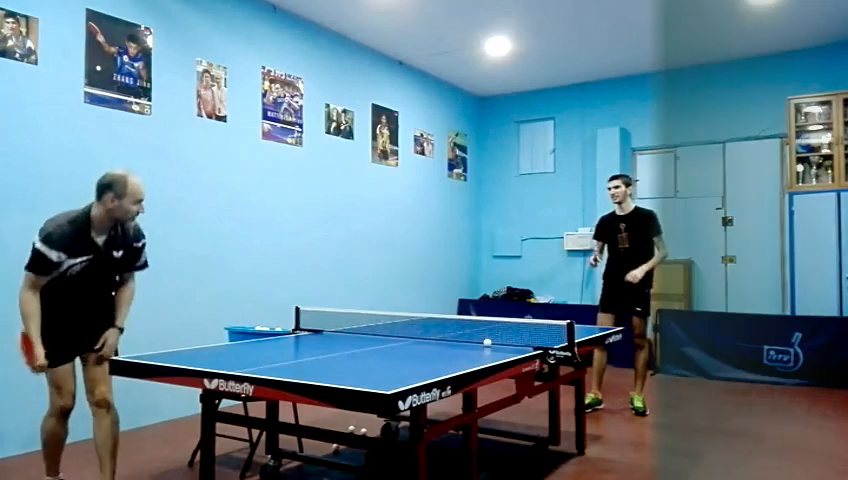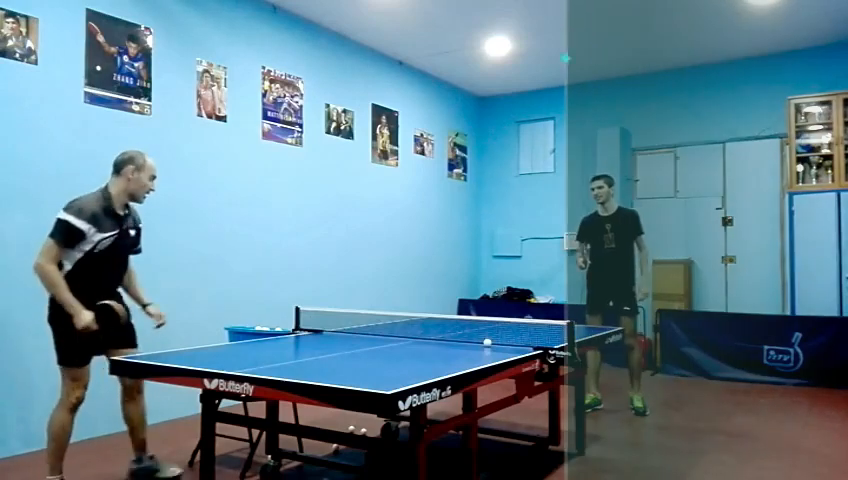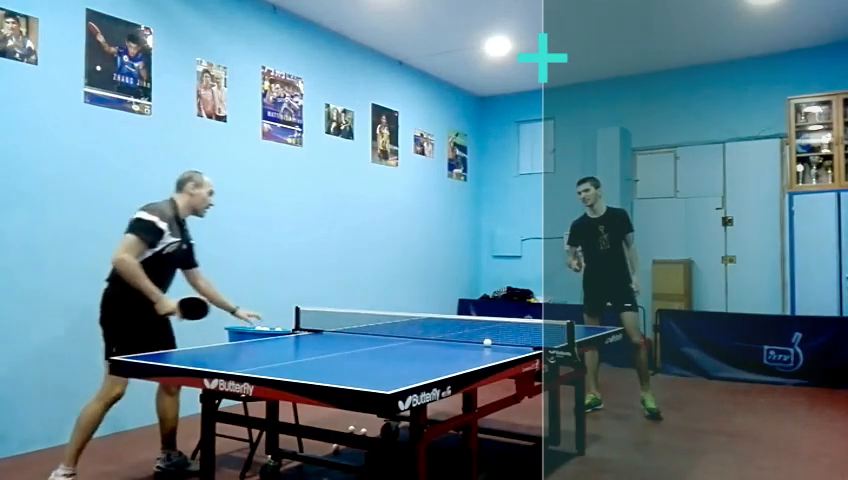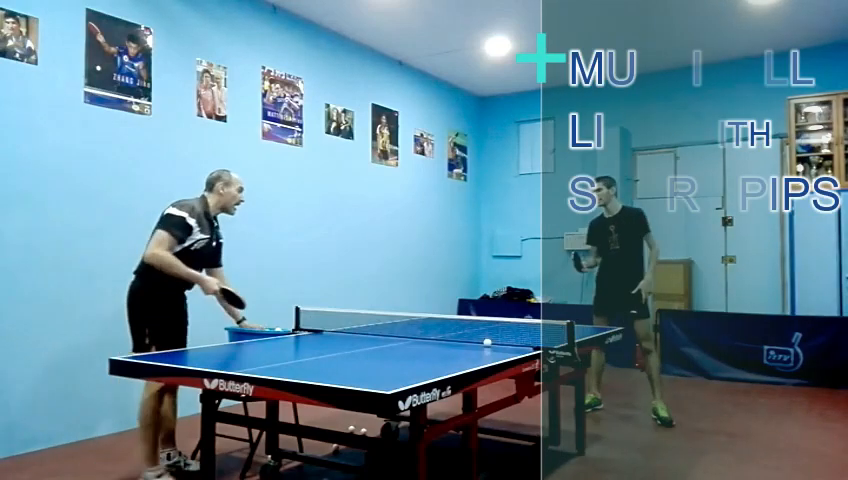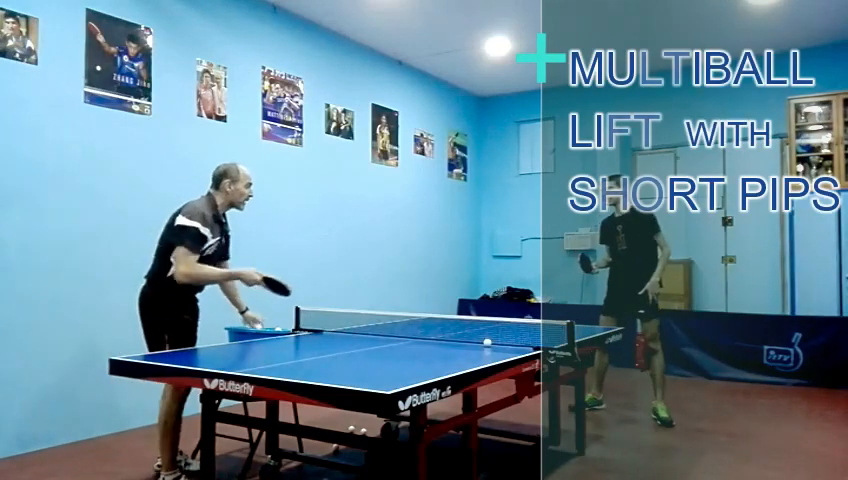
dt=0.4s
person 1, frame 1
left shoulder: (131, 235)
right shoulder: (58, 232)
right elbow: (30, 290)
left wrist: (116, 327)
right wrist: (36, 344)
left hip: (99, 316)
right hip: (57, 318)
left knee: (102, 400)
right knee: (62, 403)
person 1, frame 2
left shoulder: (131, 220)
right shoulder: (82, 212)
right elbow: (44, 264)
left wrist: (146, 305)
right wrist: (77, 311)
left hip: (108, 308)
right hip: (74, 312)
left knee: (132, 382)
right knee: (74, 395)
person 1, frame 3
left shoulder: (182, 233)
right shoulder: (154, 215)
left elbow: (198, 281)
right elbow: (121, 259)
left wrist: (234, 310)
right wrist: (158, 298)
left hip: (151, 311)
right hip: (123, 308)
left knee: (171, 380)
right knee: (112, 390)
left ankle: (168, 455)
person 1, frame 4
left shoulder: (213, 230)
right shoulder: (184, 211)
left elbow: (217, 282)
right elbow: (153, 253)
left wrist: (240, 319)
right wrist: (198, 278)
left hip: (173, 302)
right hip: (149, 299)
left knee: (169, 380)
right knee: (158, 381)
left ankle: (168, 455)
person 1, frame 5
left shoulder: (220, 222)
right shoulder: (195, 216)
left elbow: (216, 269)
right elbow: (184, 272)
left wrist: (242, 309)
right wrist: (239, 274)
left hip: (183, 304)
right hip: (162, 304)
left knee: (180, 381)
right knee: (177, 385)
person 2, frame 1
left shoulder: (647, 217)
right shoulder: (605, 221)
left elbow: (662, 251)
right elbow: (598, 250)
left wrist: (643, 269)
right wrist: (594, 258)
left hip: (639, 287)
right hip: (611, 286)
left knee: (639, 340)
left ankle: (638, 395)
right ankle: (595, 394)
person 2, frame 2
left shoulder: (630, 217)
right shoulder: (588, 222)
left elbow: (642, 250)
right elbow: (580, 251)
left wrist: (643, 281)
right wrist: (580, 260)
left hip: (624, 285)
right hip: (596, 286)
left knee: (630, 342)
left ankle: (636, 395)
right ankle: (593, 394)
person 2, frame 3
left shoulder: (619, 216)
right shoulder: (578, 225)
left elbow: (630, 247)
right elbow: (571, 255)
left wrist: (635, 275)
right wrist: (574, 263)
left hip: (621, 284)
right hip: (593, 287)
left knee: (636, 340)
left ankle: (646, 395)
right ankle: (593, 395)
person 2, frame 4
left shoulder: (635, 215)
right shoulder: (595, 225)
left elbow: (653, 248)
left wrist: (647, 278)
right wrist: (586, 264)
left hip: (633, 288)
right hip: (605, 288)
left knee: (647, 345)
left ankle: (658, 403)
right ankle: (594, 395)
person 2, frame 5
left shoulder: (644, 216)
right shoulder: (607, 224)
left elbow: (665, 250)
left wrist: (655, 278)
right wrist: (597, 265)
left hip: (643, 289)
right hip: (616, 290)
left knee: (653, 345)
left ankle: (659, 404)
right ankle: (595, 395)
